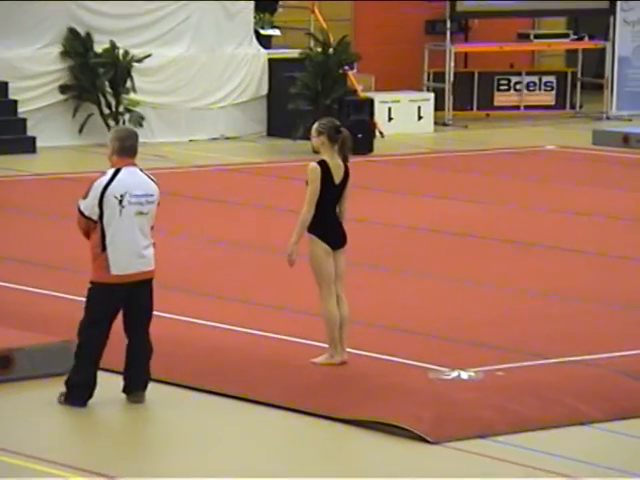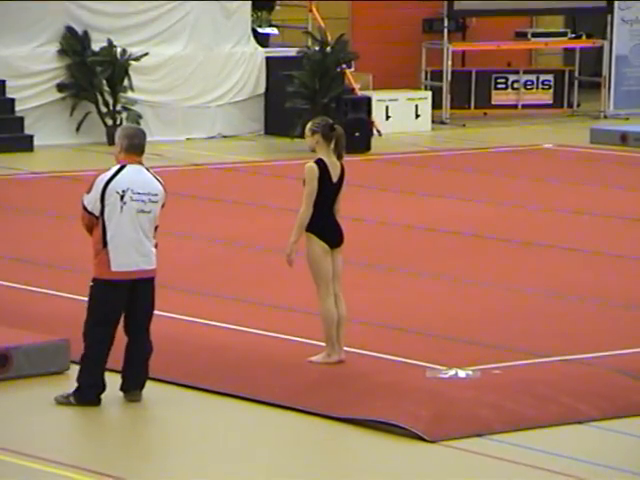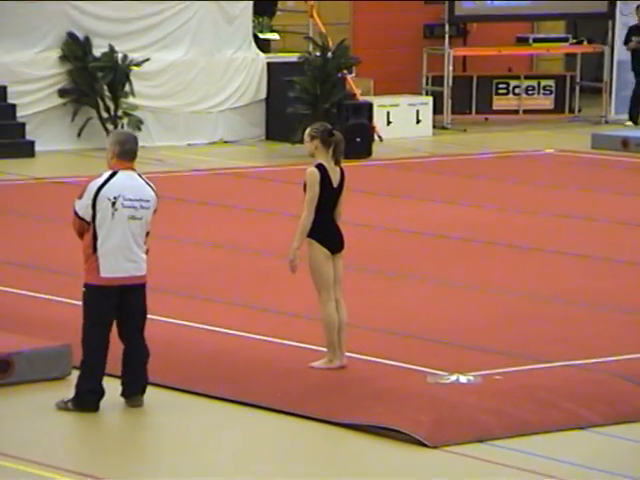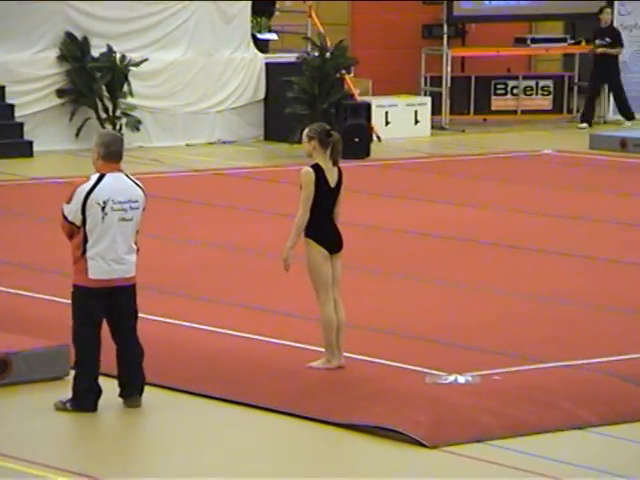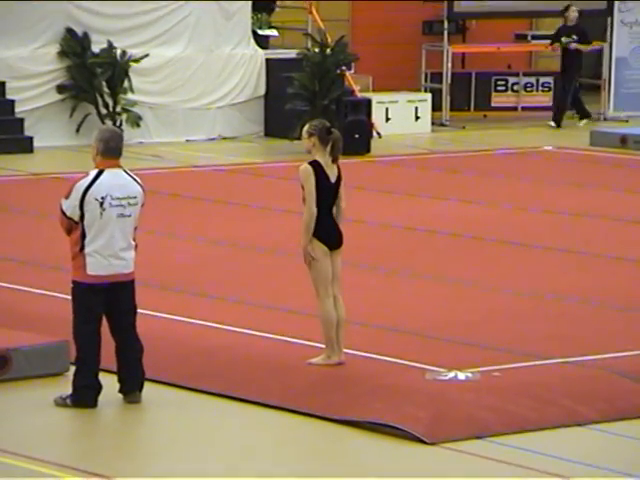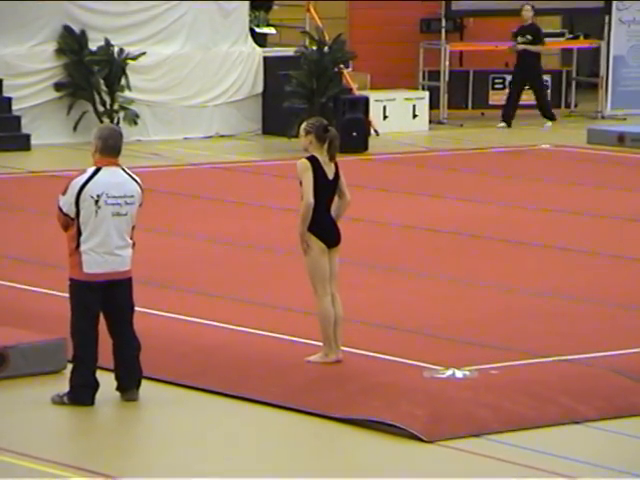
dt=0.5s
person 1, frame 1
left shoulder: (104, 184)
right shoulder: (151, 186)
left elbow: (84, 225)
left hip: (111, 272)
right hip: (143, 269)
left knee: (92, 333)
right knee: (139, 332)
left ankle: (76, 393)
right ankle: (136, 388)
person 1, frame 2
left shoulder: (107, 180)
right shoulder: (157, 185)
left elbow: (88, 220)
left hip: (112, 269)
right hip: (145, 268)
left knee: (98, 332)
right knee: (139, 331)
left ankle: (88, 392)
right ankle: (134, 387)
person 1, frame 3
left shoulder: (99, 186)
right shoulder: (149, 190)
left elbow: (79, 225)
left hip: (102, 274)
right hip: (136, 274)
left knee: (95, 338)
right knee: (134, 336)
left ankle: (87, 398)
right ankle: (134, 392)
person 1, frame 4
left shoulder: (87, 190)
right shoulder: (137, 189)
left elbow: (68, 228)
left hip: (92, 276)
right hip: (125, 274)
left knee: (87, 338)
right knee: (126, 335)
left ankle: (84, 398)
right ankle: (132, 392)
person 1, frame 5
left shoulder: (86, 185)
right shoulder: (136, 185)
left elbow: (67, 224)
left hip: (90, 272)
right hip: (124, 270)
left knee: (87, 334)
right knee: (126, 331)
left ankle: (85, 394)
right ankle: (132, 387)
person 1, frame 6
left shoulder: (82, 183)
right shoulder: (134, 184)
left elbow: (64, 220)
left hip: (87, 269)
right hip: (121, 268)
left knee: (84, 333)
right knee: (123, 329)
left ankle: (81, 392)
right ankle: (130, 385)
person 2, frame 1
left shoulder: (316, 169)
right shoulder: (344, 167)
left elbow: (309, 209)
left wrist: (293, 241)
left hip: (321, 235)
right hip: (338, 232)
left knee: (327, 295)
right knee: (339, 293)
left ankle: (334, 353)
right ankle: (341, 350)
person 2, frame 2
left shoulder: (313, 168)
right shoulder: (339, 166)
left elbow: (307, 209)
left wrist: (292, 241)
left hip: (318, 234)
right hip: (335, 231)
left knee: (325, 294)
right knee: (336, 292)
left ankle: (331, 351)
right ankle: (339, 349)
person 2, frame 3
left shoulder: (314, 173)
right shoulder: (339, 171)
left elbow: (309, 214)
left wrist: (295, 247)
left hip: (319, 239)
right hip: (336, 236)
left knee: (326, 299)
right knee: (337, 297)
left ankle: (332, 357)
right ankle: (340, 354)
person 2, frame 4
left shoulder: (309, 173)
right shoulder: (337, 170)
left elbow: (303, 214)
left wrist: (289, 246)
left hip: (318, 239)
right hip: (334, 236)
left knee: (324, 300)
right knee: (335, 297)
left ankle: (331, 356)
right ankle: (338, 354)
person 2, frame 5
left shoulder: (308, 169)
right shoulder: (335, 167)
left elbow: (311, 210)
right elbow: (340, 206)
left wrist: (305, 243)
right wrist: (333, 229)
left hip: (320, 236)
right hip: (335, 234)
left knee: (324, 297)
right knee: (335, 294)
left ankle: (331, 353)
right ankle: (338, 350)
person 2, frame 6
left shoulder: (306, 164)
right shoulder: (333, 163)
left elbow: (308, 202)
right elbow: (345, 198)
left wrist: (302, 230)
left hip: (316, 233)
right hip: (333, 231)
left knee: (322, 294)
right knee: (332, 292)
left ankle: (328, 351)
right ankle: (336, 348)
